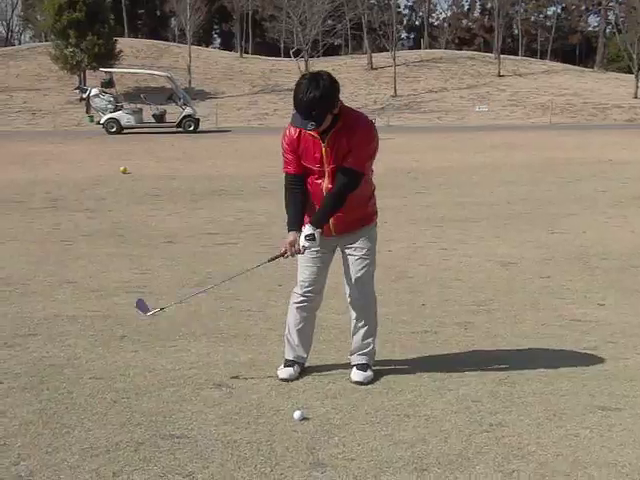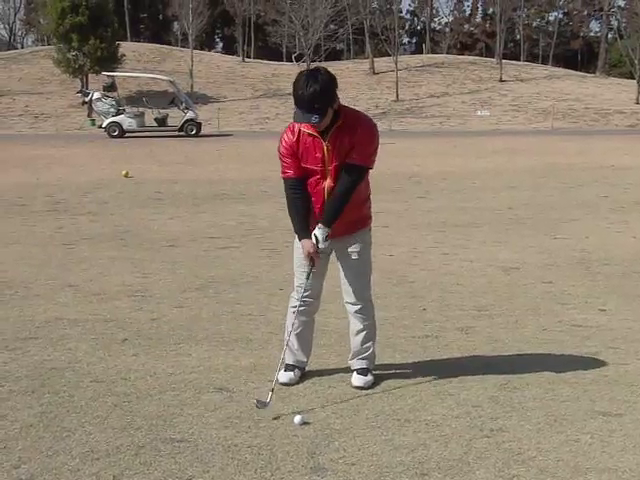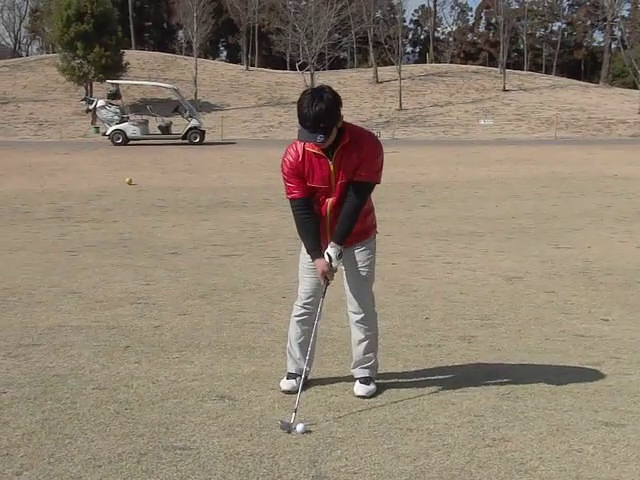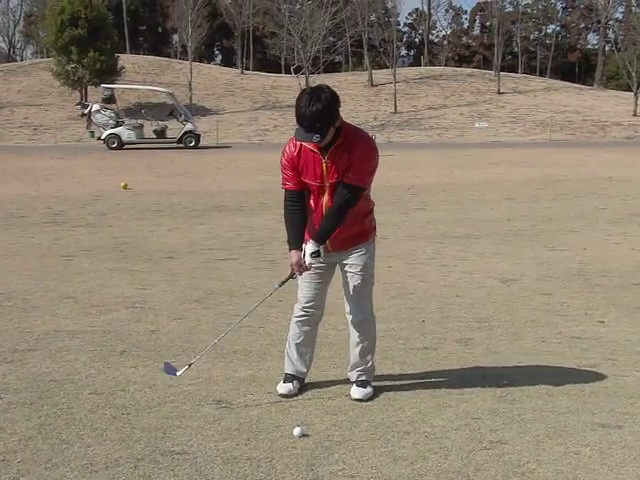
dt=0.5s
person 1, frame 1
left shoulder: (362, 129)
right shoulder: (293, 133)
left elbow: (347, 185)
right elbow: (294, 184)
left wrist: (316, 226)
right wrist: (294, 229)
left hip: (358, 225)
right hip: (312, 225)
left knee: (361, 293)
right knee: (304, 292)
left ankle: (362, 358)
right ankle: (294, 356)
person 1, frame 2
left shoulder: (362, 128)
right shoulder: (291, 136)
left elbow: (349, 183)
right elbow: (294, 190)
left wrist: (324, 227)
right wrist: (304, 235)
left hip: (352, 229)
right hip: (309, 230)
left knee: (358, 298)
right knee: (302, 297)
left ankle: (362, 363)
right ankle: (295, 361)
person 1, frame 3
left shoulder: (367, 144)
right shoulder: (294, 156)
left elbow: (356, 199)
right elbow: (301, 209)
left wrist: (337, 246)
right wrist: (317, 254)
left hip: (357, 239)
right hip: (316, 240)
left knee: (361, 306)
right knee: (305, 305)
left ankle: (364, 372)
right ankle: (296, 369)
person 1, frame 4
left shoulder: (362, 146)
right shoulder: (293, 150)
left elbow: (345, 201)
right elbow: (294, 202)
left wrist: (316, 244)
right wrist: (295, 247)
left hip: (356, 242)
right hip: (312, 242)
left knee: (359, 310)
right knee: (306, 308)
left ankle: (361, 375)
right ankle: (294, 372)
